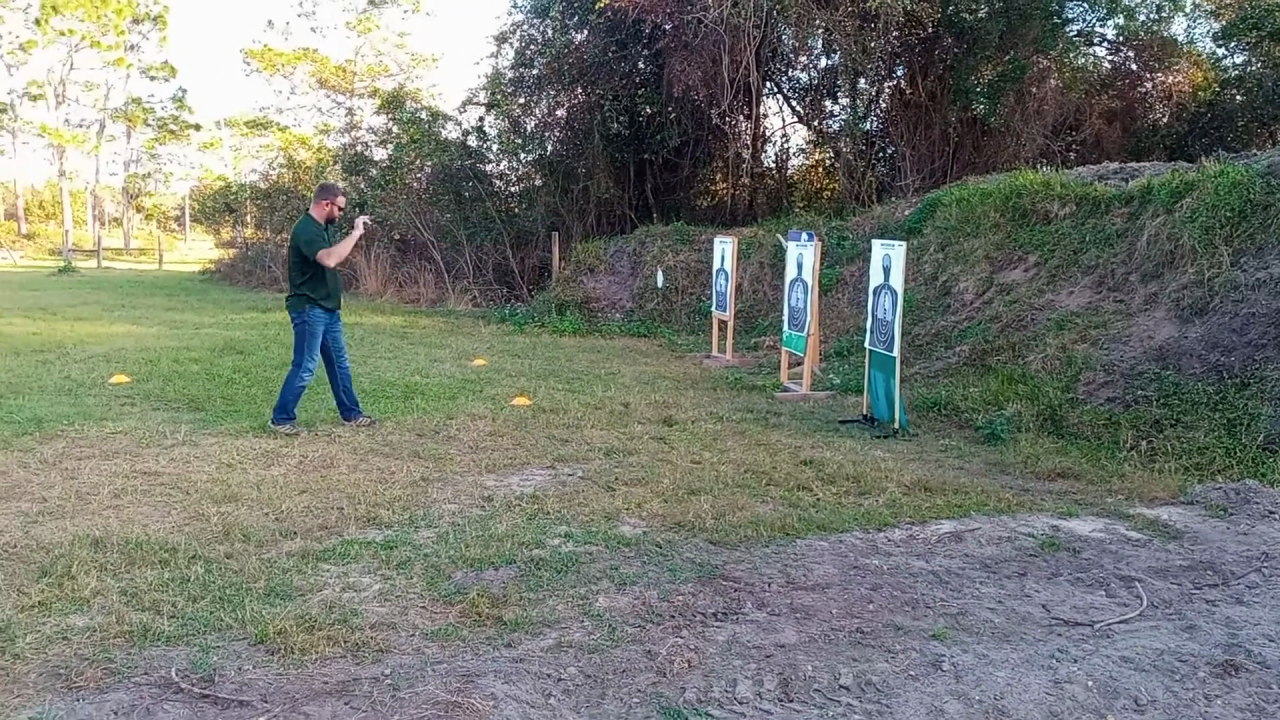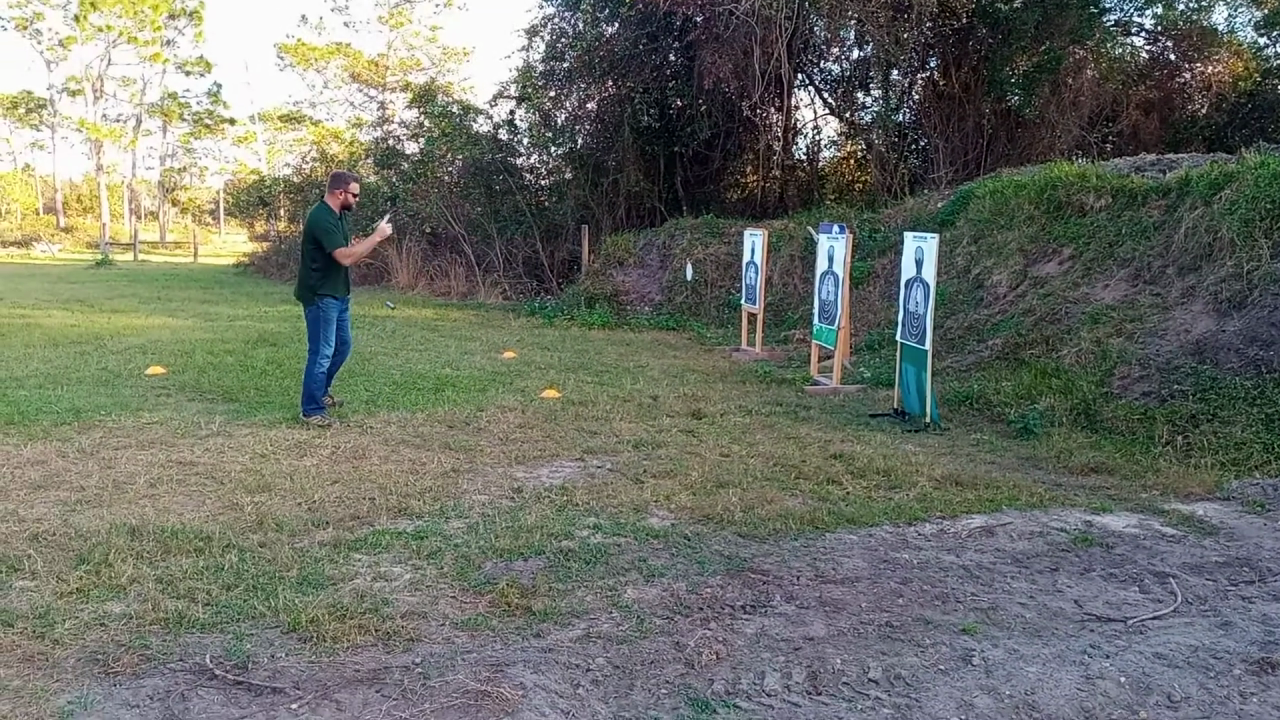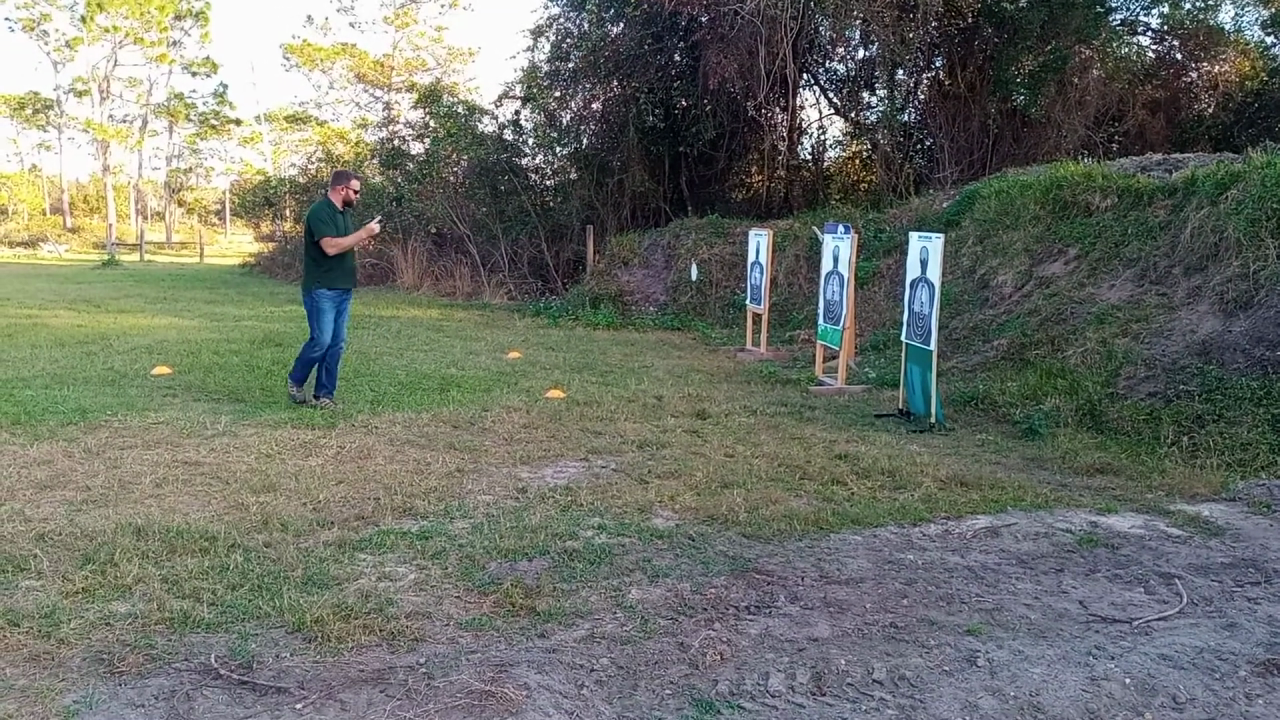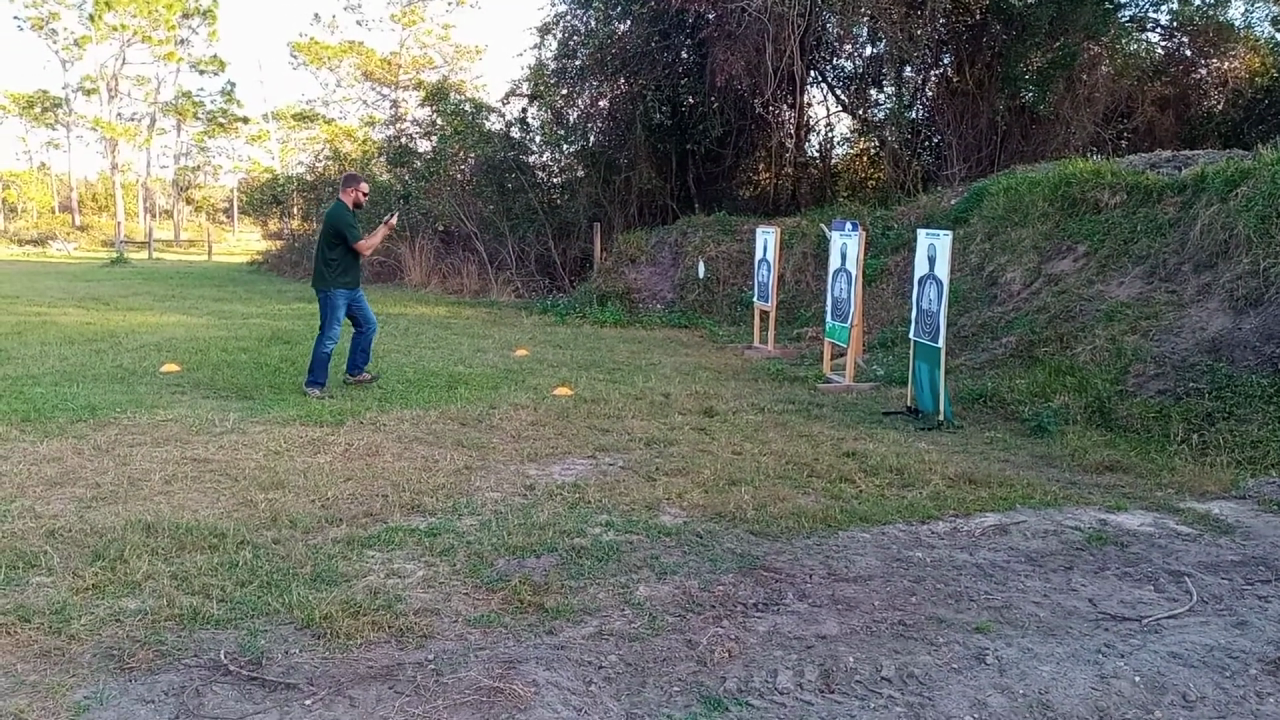
dt=0.5s
person 1, frame 1
left shoulder: (323, 226)
right shoulder: (306, 230)
right elbow: (329, 260)
right wrist: (355, 234)
left hip: (327, 307)
right hip: (309, 309)
left knee: (339, 362)
right knee: (305, 367)
left ankle: (351, 414)
right ankle: (281, 419)
person 1, frame 2
left shoulder: (339, 214)
right shoulder: (321, 218)
right elbow: (345, 257)
left wrist: (354, 245)
right wrist: (377, 236)
left hip: (338, 294)
right hip: (320, 296)
left knee: (343, 346)
right knee: (322, 352)
left ankle: (321, 391)
right ankle: (311, 410)
person 1, frame 3
left shoulder: (345, 212)
right shoulder: (320, 211)
right elbow: (330, 247)
left wrist: (361, 238)
right wrist: (364, 233)
left hip: (344, 289)
right hip: (321, 289)
left knee: (337, 342)
right knee: (321, 340)
left ankle: (323, 393)
right ankle: (296, 382)
person 1, frame 4
left shoulder: (345, 213)
right shoulder: (339, 215)
left elbow: (360, 244)
right elbow: (364, 249)
left wrist: (381, 229)
right wrist: (385, 228)
left hip: (350, 286)
right hip: (334, 287)
left knee: (367, 324)
right knee: (330, 336)
left ankle: (355, 372)
right ankle: (314, 384)
